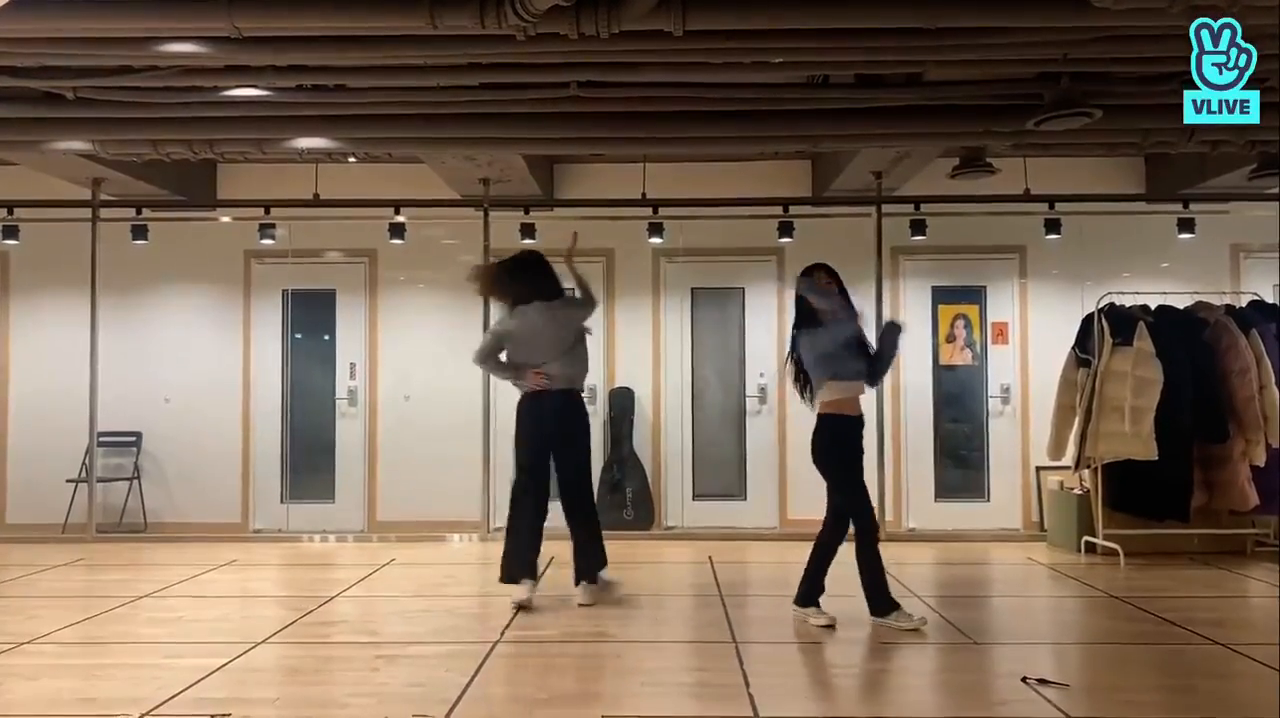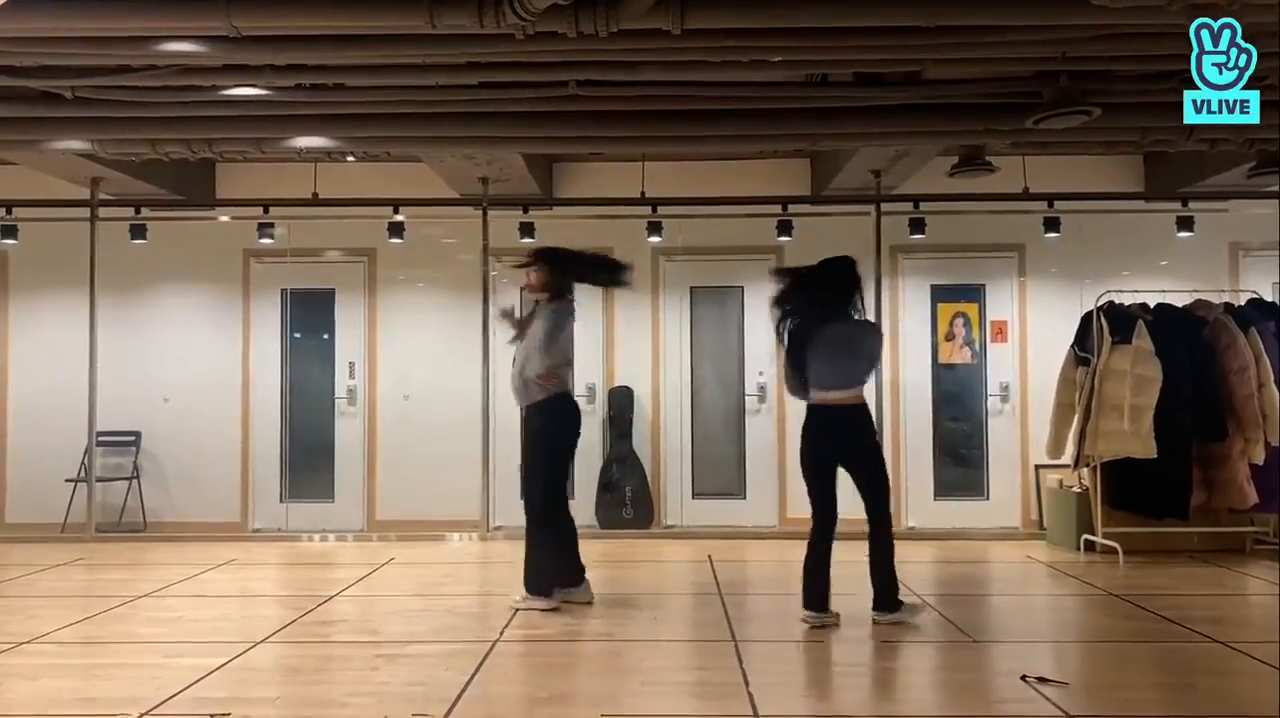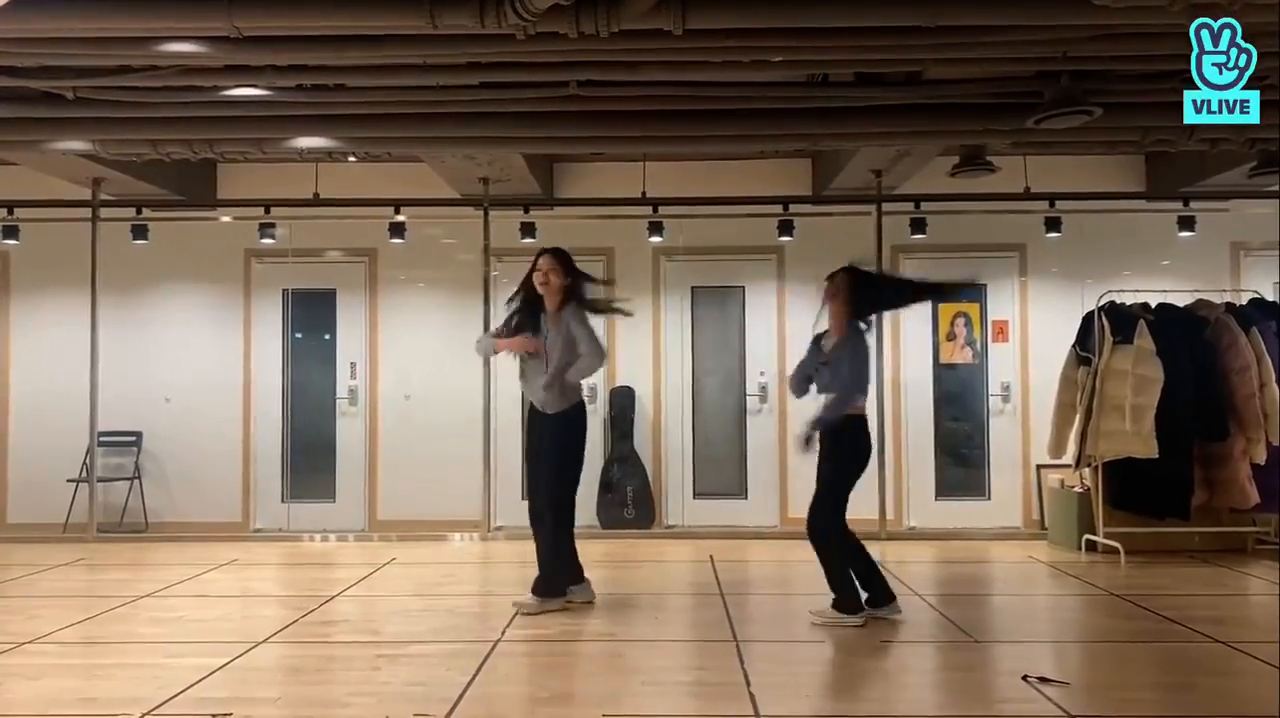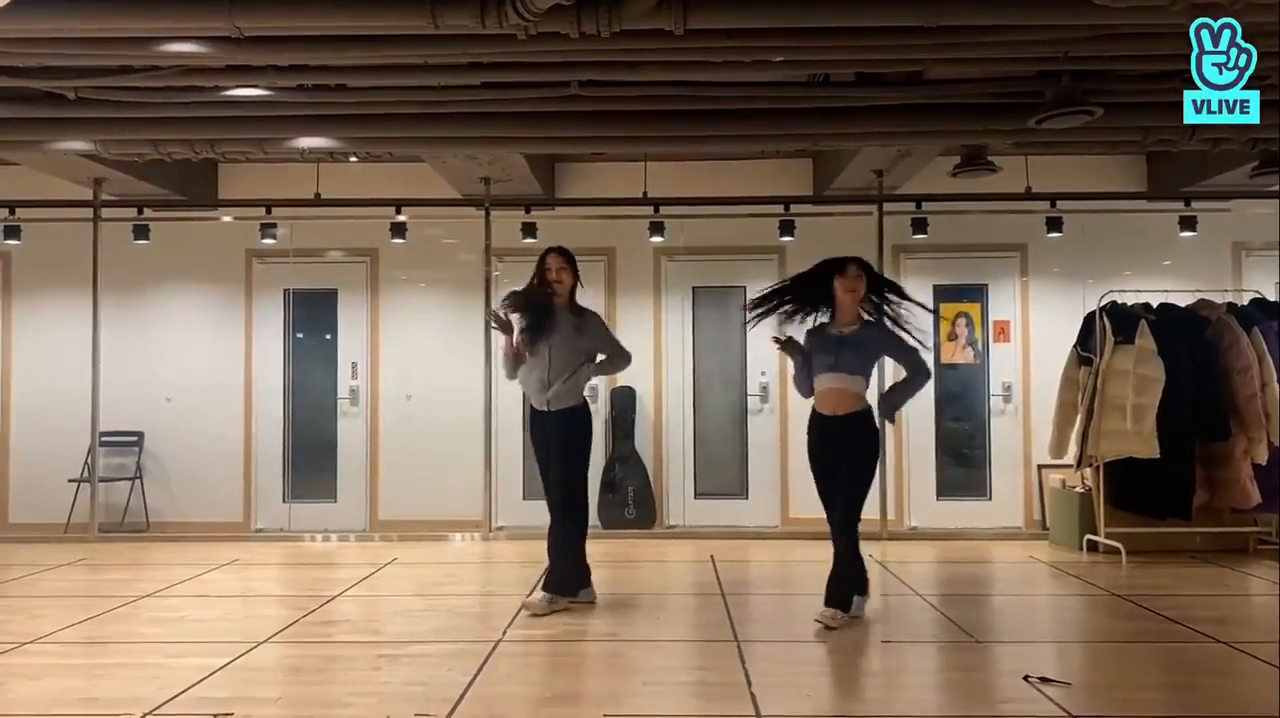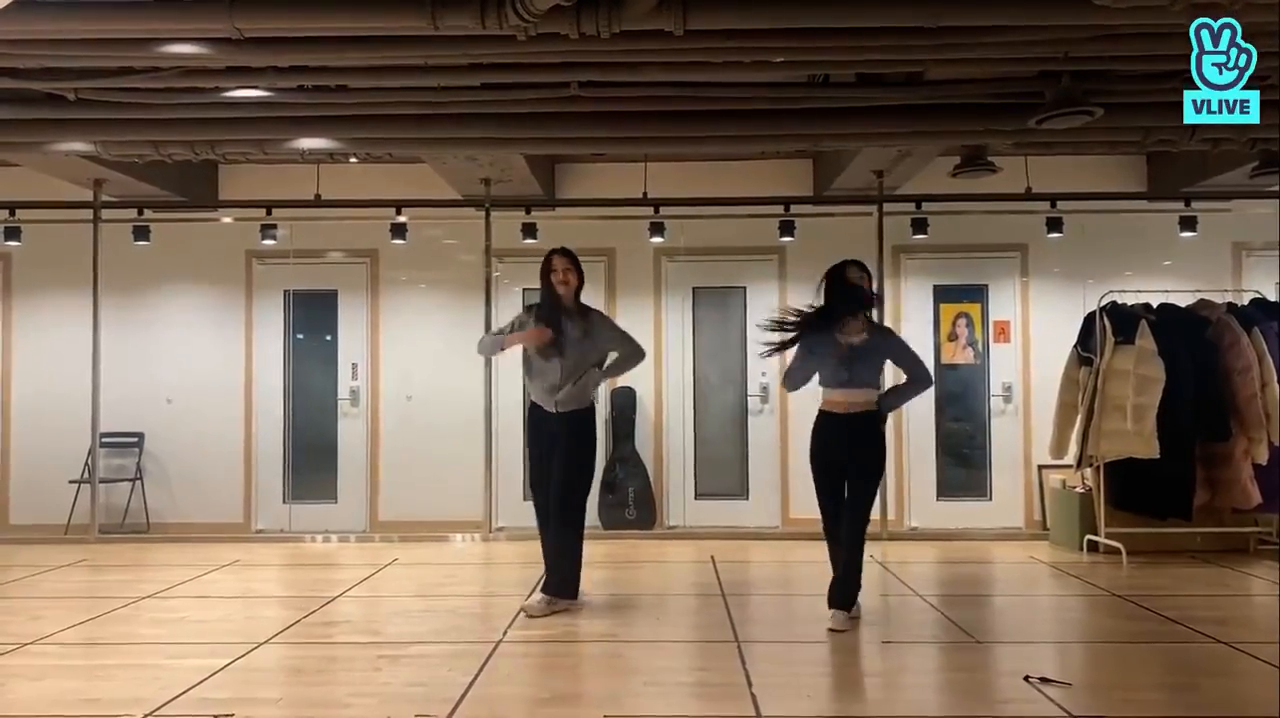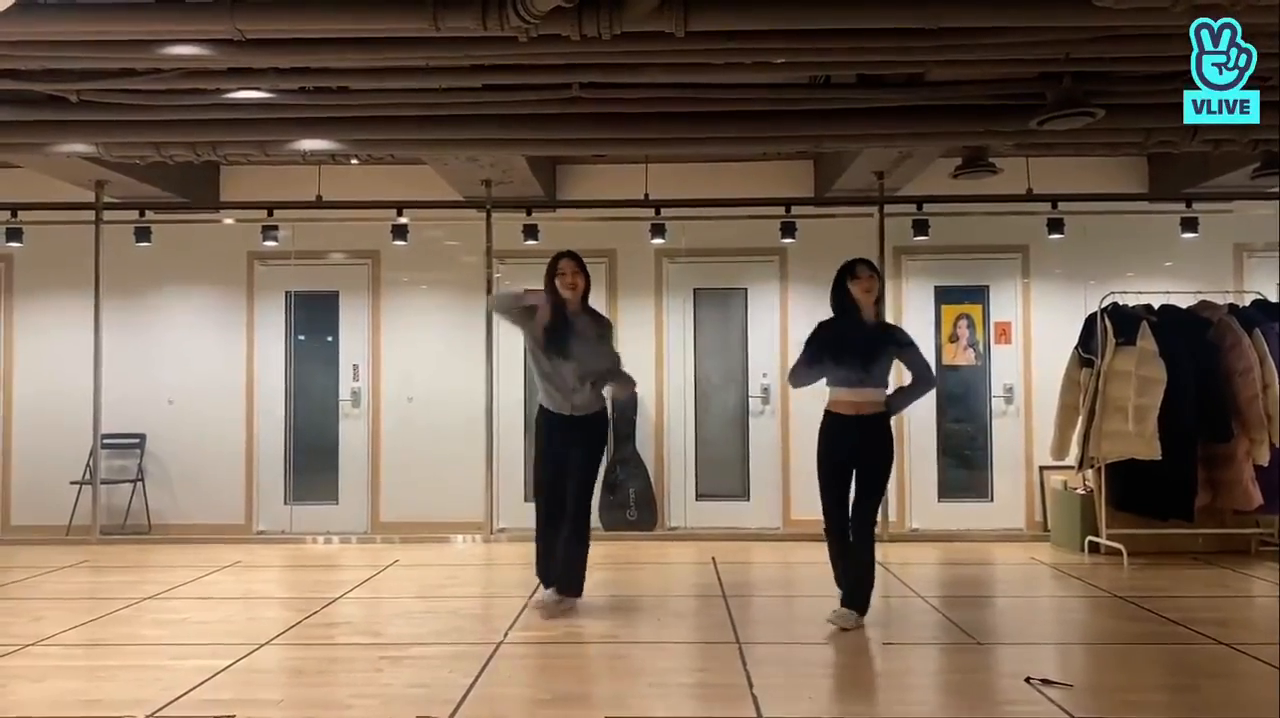
dt=0.2s
person 1, frame 1
left shoulder: (850, 337)
right shoulder: (811, 336)
left elbow: (869, 377)
right elbow: (847, 321)
left wrist: (889, 336)
right wrist: (810, 291)
left hip: (844, 434)
right hip: (835, 434)
left knee: (838, 519)
right knee: (864, 520)
left ankle: (806, 599)
right ankle: (883, 607)
person 1, frame 2
left shoulder: (806, 331)
right shoulder: (866, 332)
left elbow: (797, 386)
left hip: (821, 428)
right hip: (857, 427)
left knee: (823, 520)
right knee: (879, 517)
left ankle: (816, 604)
right ankle: (887, 603)
person 1, frame 3
left shoulder: (851, 339)
right shoulder: (824, 340)
left elbow: (849, 393)
right elbow: (798, 387)
left wrist: (814, 425)
right wrist: (807, 365)
left hip: (847, 435)
right hip: (837, 434)
left knee: (820, 522)
right knee: (832, 523)
left ankle: (848, 605)
right ankle: (881, 597)
person 1, frame 4
left shoulder: (877, 332)
right shoulder: (815, 334)
left elbow: (920, 372)
right elbow: (805, 389)
left wrist: (890, 402)
right wrist: (796, 357)
left hip: (859, 428)
right hip: (822, 429)
left knee: (847, 518)
right knee: (838, 518)
left ankle: (837, 601)
right ankle: (854, 591)
person 1, frame 5
left shoulder: (883, 338)
right shoulder: (819, 335)
left elbow: (921, 378)
right elbow: (789, 382)
left wrist: (885, 403)
right wrist: (816, 358)
left hip: (867, 431)
right hip: (827, 430)
left knee: (854, 519)
right knee: (832, 520)
left ankle: (842, 603)
right ankle: (846, 599)
person 1, frame 6
left shoulder: (892, 335)
right shoulder: (829, 332)
left elbow: (925, 379)
right elbow: (796, 377)
left wrist: (892, 404)
right wrist: (830, 369)
left hip: (875, 431)
right hip: (836, 429)
left knee: (862, 521)
right knee: (835, 521)
left ankle: (853, 604)
right ankle: (850, 594)
person 2, frame 1
left shoulder: (512, 318)
right shoulder: (572, 309)
left elbow: (482, 357)
right elbow: (591, 300)
left wrist: (519, 377)
right wrist: (570, 264)
left hip: (534, 408)
right hip: (570, 407)
left knee: (529, 496)
right knee: (579, 495)
left ankle: (521, 581)
right ankle: (590, 580)
person 2, frame 2
left shoulder: (551, 312)
right shoulder: (547, 310)
left elbow: (539, 353)
right elbow: (527, 333)
left wrist: (532, 376)
right wrist: (516, 322)
left hip: (549, 413)
right hip: (554, 411)
left knee: (539, 501)
right knee: (551, 500)
left ankle: (541, 588)
right ankle: (572, 583)
person 2, frame 3
left shoulder: (574, 316)
right shoulder: (525, 315)
left elbow: (597, 355)
right elbow: (483, 347)
left wrist: (570, 378)
right wrist: (508, 342)
left hip: (566, 418)
right hip: (537, 416)
left knee: (554, 502)
right knee: (542, 502)
left ankle: (549, 590)
right ankle: (572, 582)
person 2, frame 4
left shoulder: (587, 321)
right shoulder: (528, 317)
left elbow: (621, 358)
right elbow: (511, 372)
left wrist: (585, 373)
right wrist: (508, 341)
left hip: (572, 417)
right hip: (539, 416)
left knee: (568, 502)
right knee: (561, 502)
left ankle: (559, 588)
right ankle: (577, 584)
person 2, frame 5
left shoulder: (595, 321)
right shoulder: (532, 317)
left elbow: (634, 353)
right elbow: (484, 347)
left wrist: (595, 378)
right wrist: (518, 337)
left hip: (577, 420)
right hip: (540, 417)
left knee: (567, 504)
right knee: (544, 504)
left ankle: (558, 590)
right ankle: (563, 586)
person 2, frame 6
left shoulder: (599, 326)
right shoulder: (537, 318)
left elbow: (610, 370)
right elbow: (496, 302)
left wrist: (622, 383)
right wrist: (537, 300)
left hip: (588, 422)
right hip: (550, 420)
left knee: (576, 507)
right knee: (550, 506)
left ankle: (563, 589)
right ankle: (552, 585)
